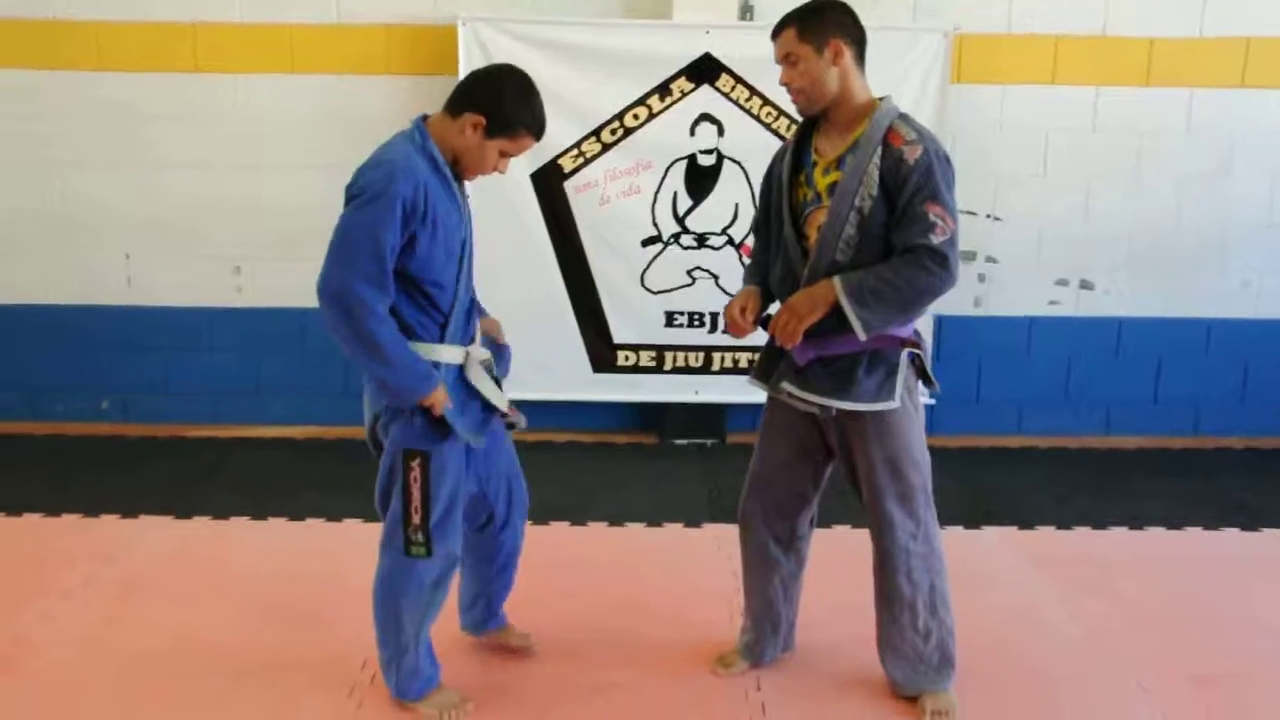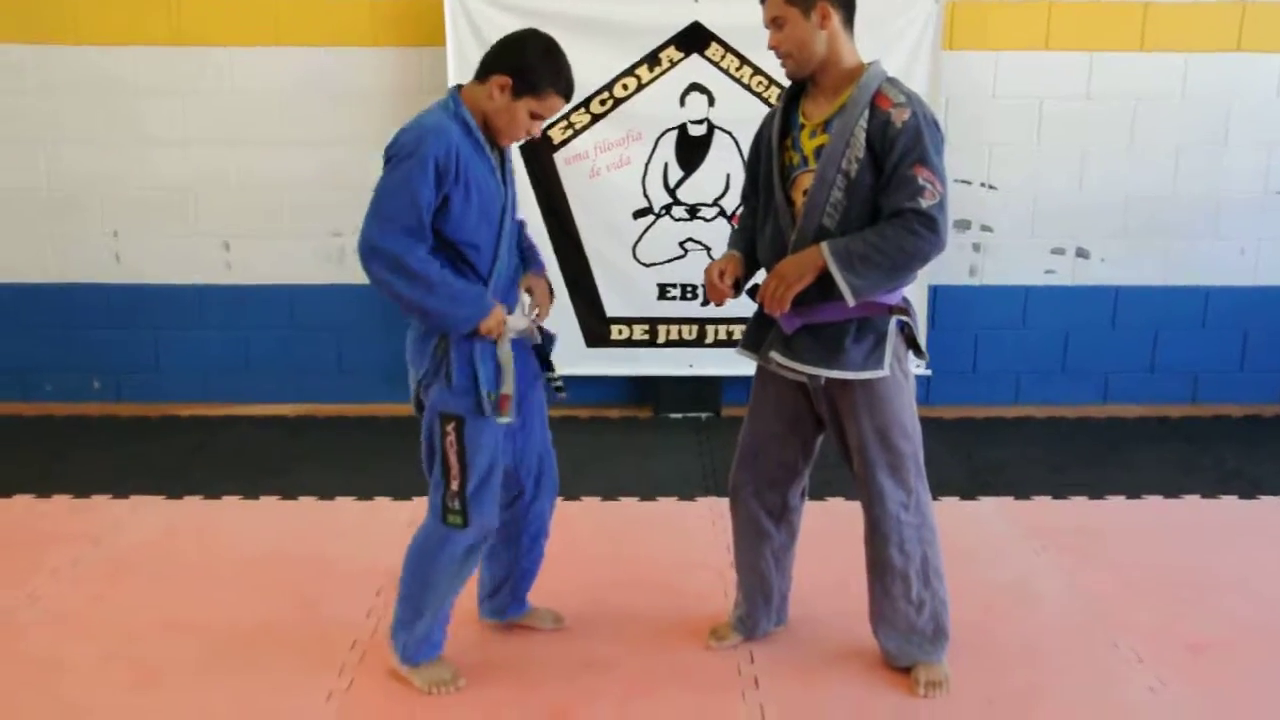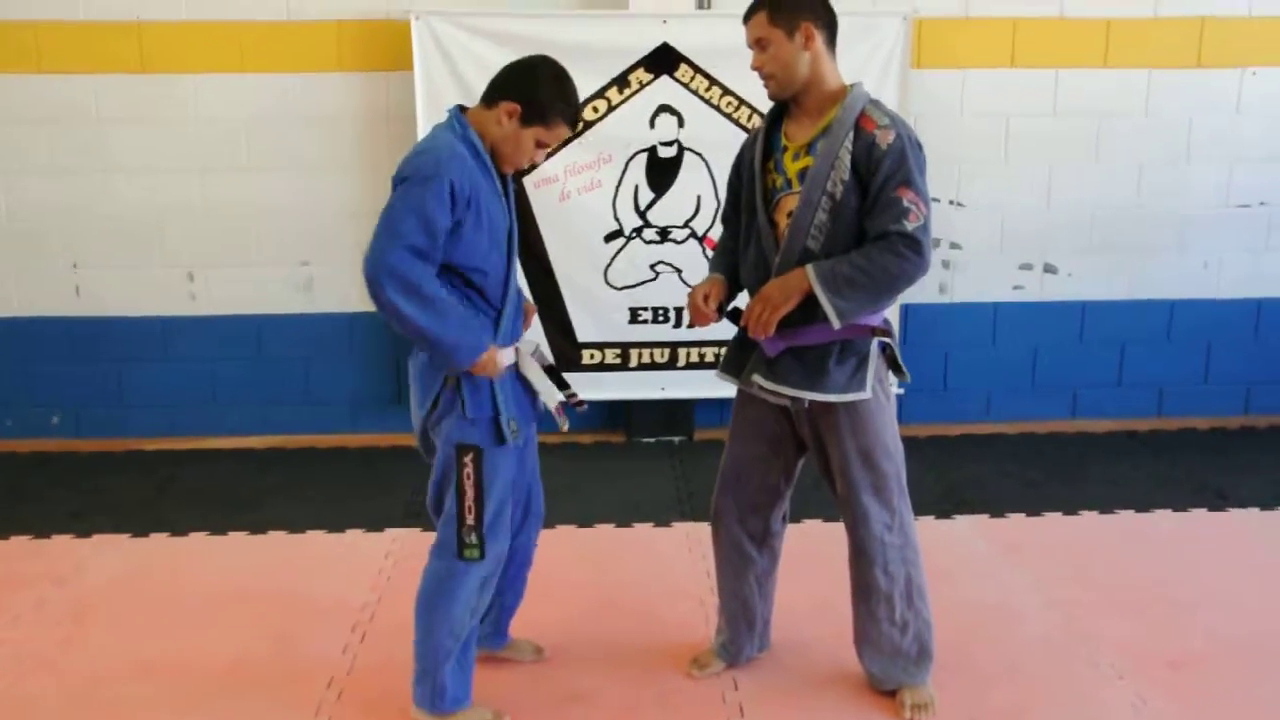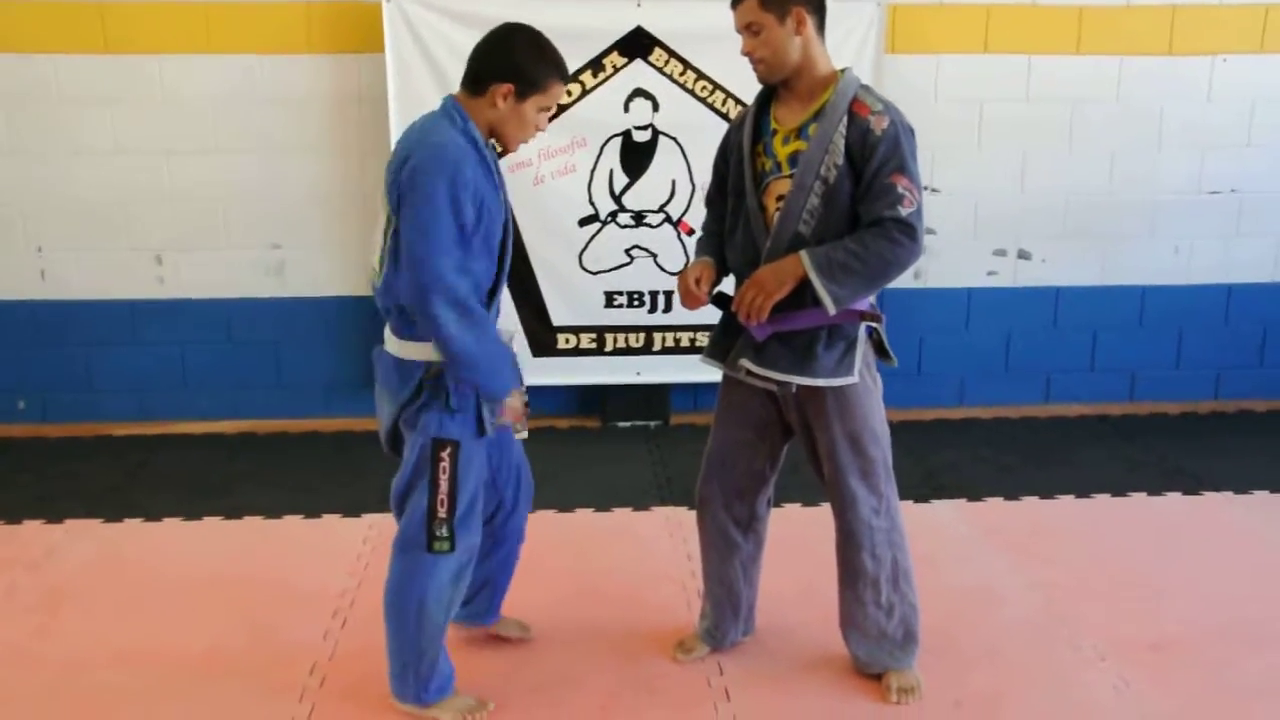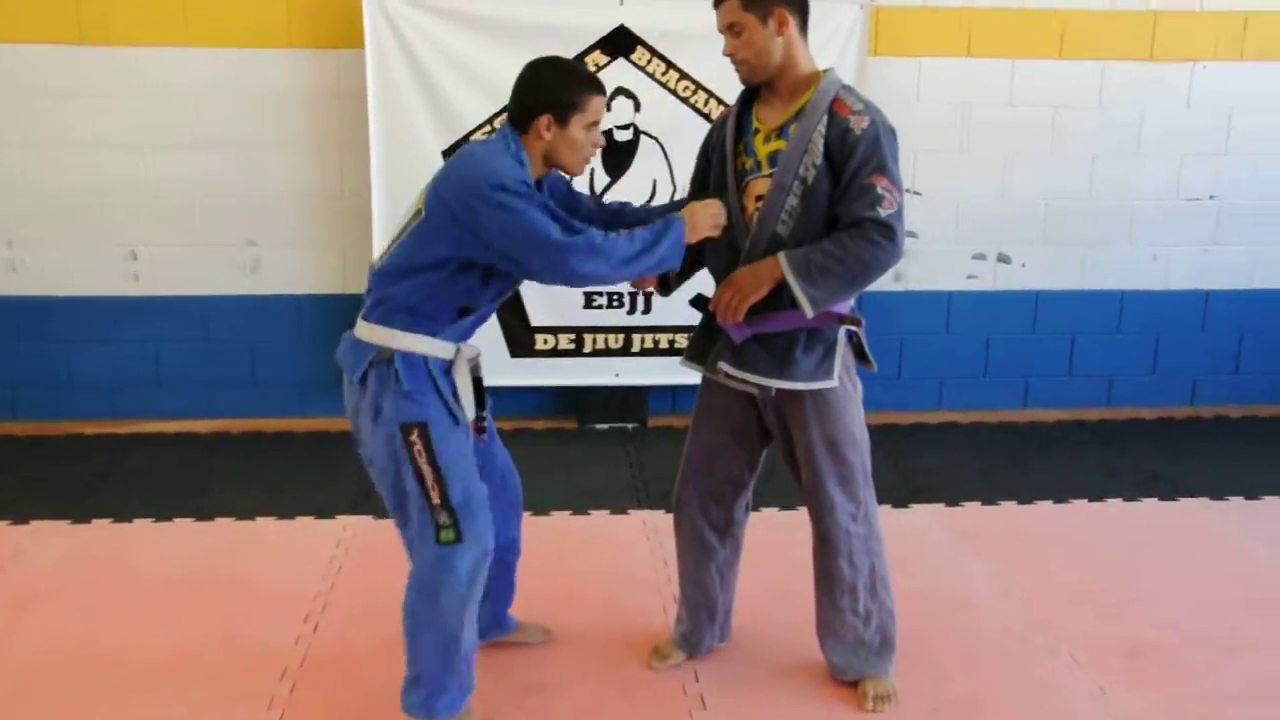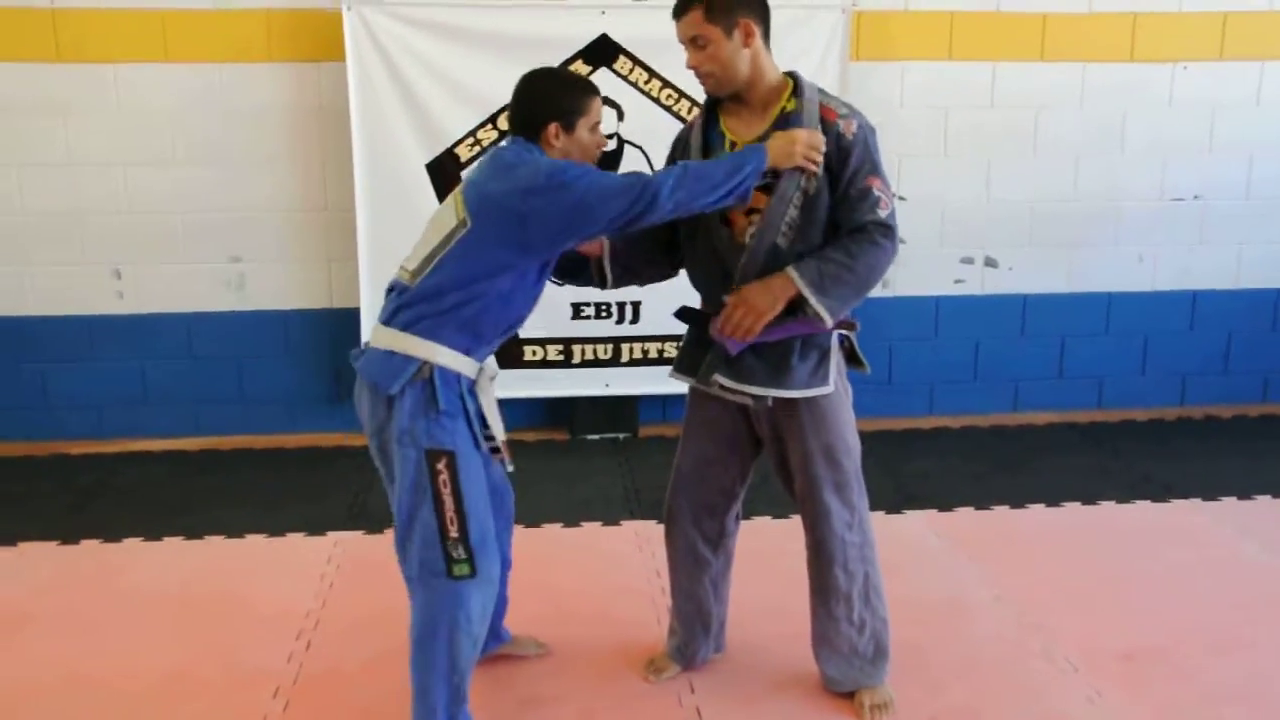
dt=0.5s
person 1, frame 1
left shoulder: (908, 151)
right shoulder: (793, 155)
left elbow: (933, 264)
left wrist: (832, 294)
right wrist: (755, 291)
left hip: (874, 373)
right hip: (797, 367)
left knee: (902, 529)
right knee: (768, 512)
right ankle: (763, 638)
person 1, frame 2
left shoulder: (896, 114)
right shoulder: (782, 118)
left elbow: (922, 228)
left wrist: (819, 258)
right wrist: (738, 256)
left hip: (864, 340)
right hip: (787, 334)
left knee: (893, 498)
right knee: (758, 484)
left ankle: (916, 642)
right ankle: (757, 611)
person 1, frame 3
left shoulder: (879, 137)
right shoulder: (762, 142)
left elbow: (906, 251)
left wrist: (805, 283)
right wrist: (720, 279)
left hip: (845, 363)
right hip: (767, 358)
left knee: (877, 523)
right knee: (740, 509)
right ankle: (739, 638)
person 1, frame 4
left shoulder: (871, 122)
right shoulder: (748, 126)
left elbow: (899, 235)
right elbow: (722, 213)
left wrist: (798, 268)
right wrist: (707, 262)
left hip: (833, 348)
right hip: (753, 342)
left knee: (863, 506)
right knee: (725, 494)
left ankle: (886, 648)
right ankle: (724, 621)
person 1, frame 5
left shoulder: (854, 123)
right shoulder: (730, 126)
left elbow: (878, 239)
left wrist: (773, 271)
right wrist: (662, 261)
left hip: (814, 352)
right hip: (732, 345)
left knee: (842, 512)
right knee: (703, 498)
left ankle: (864, 656)
right ankle: (699, 627)
person 1, frame 6
left shoulder: (837, 127)
right shoulder: (695, 141)
left elbow: (875, 238)
right elbow: (664, 246)
left wrist: (786, 287)
right wrist: (595, 250)
left hip: (804, 359)
right hip: (720, 356)
left knee: (835, 519)
right knee: (694, 511)
right ankle: (693, 640)
person 2, frame 1
left shoulder: (442, 169)
right shoulder: (395, 178)
right elbow: (346, 291)
left wrist: (476, 317)
right wrist: (415, 383)
left hip: (466, 375)
right hip: (421, 391)
left knee: (501, 503)
right knee: (423, 544)
left ankle: (484, 616)
person 2, frame 2
left shoulder: (491, 141)
right shoulder: (431, 143)
right elbow: (384, 248)
left wrist: (532, 270)
right wrist: (471, 311)
left hip: (509, 345)
right hip: (460, 355)
left knee: (531, 484)
right knee: (465, 513)
left ankle: (505, 602)
right ankle: (414, 645)
person 2, frame 3
left shoulder: (483, 161)
right shoulder: (441, 166)
right elbow: (393, 269)
left wrist: (513, 305)
right wrist: (470, 347)
left hip: (499, 379)
right hip: (466, 386)
left knee: (518, 520)
right knee: (472, 543)
left ankle: (489, 634)
person 2, frame 4
left shoulder: (461, 142)
right shoulder: (442, 157)
right elbow: (433, 287)
left wrist: (492, 370)
right wrist: (495, 378)
left hip: (466, 364)
right hip: (440, 376)
left knee: (507, 491)
right knee: (440, 536)
left ankle: (478, 608)
person 2, frame 5
left shoulder: (526, 177)
right shoulder: (486, 178)
left elbow: (595, 219)
right elbow: (572, 256)
left wrist: (680, 221)
right wrist: (677, 230)
left hip: (438, 365)
right hip: (397, 371)
left knee: (497, 495)
right knee: (457, 534)
left ankle: (487, 620)
person 2, frame 6
left shoulder: (512, 175)
right shoulder: (536, 183)
right elbow: (651, 196)
left wrist: (587, 251)
right wrist: (767, 157)
left hip: (424, 377)
right hip: (418, 385)
left knee: (490, 509)
right knee: (455, 567)
left ankle: (481, 636)
